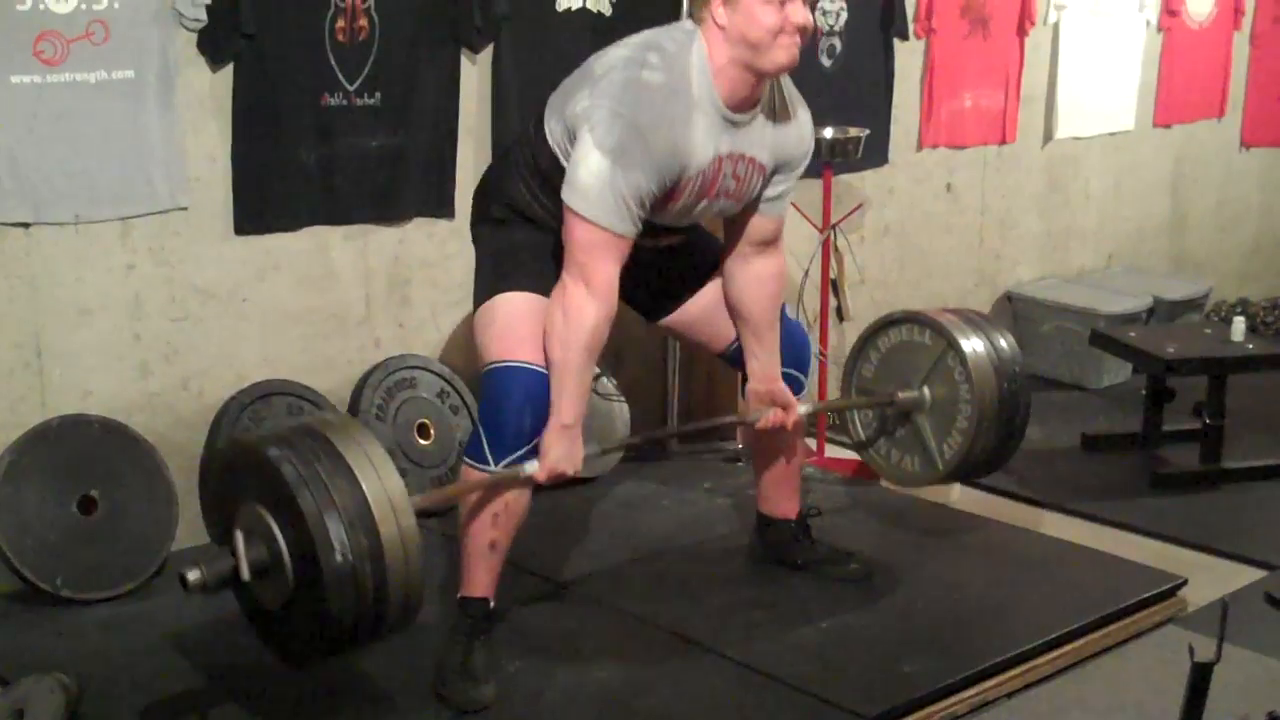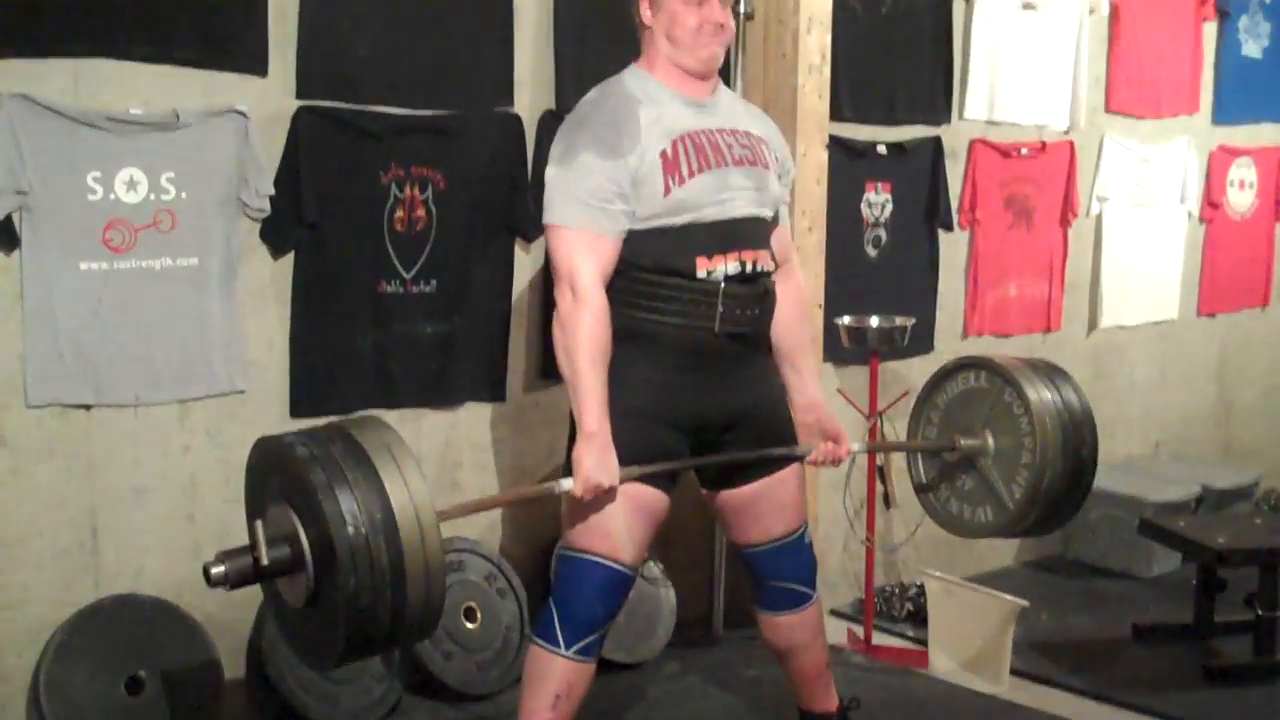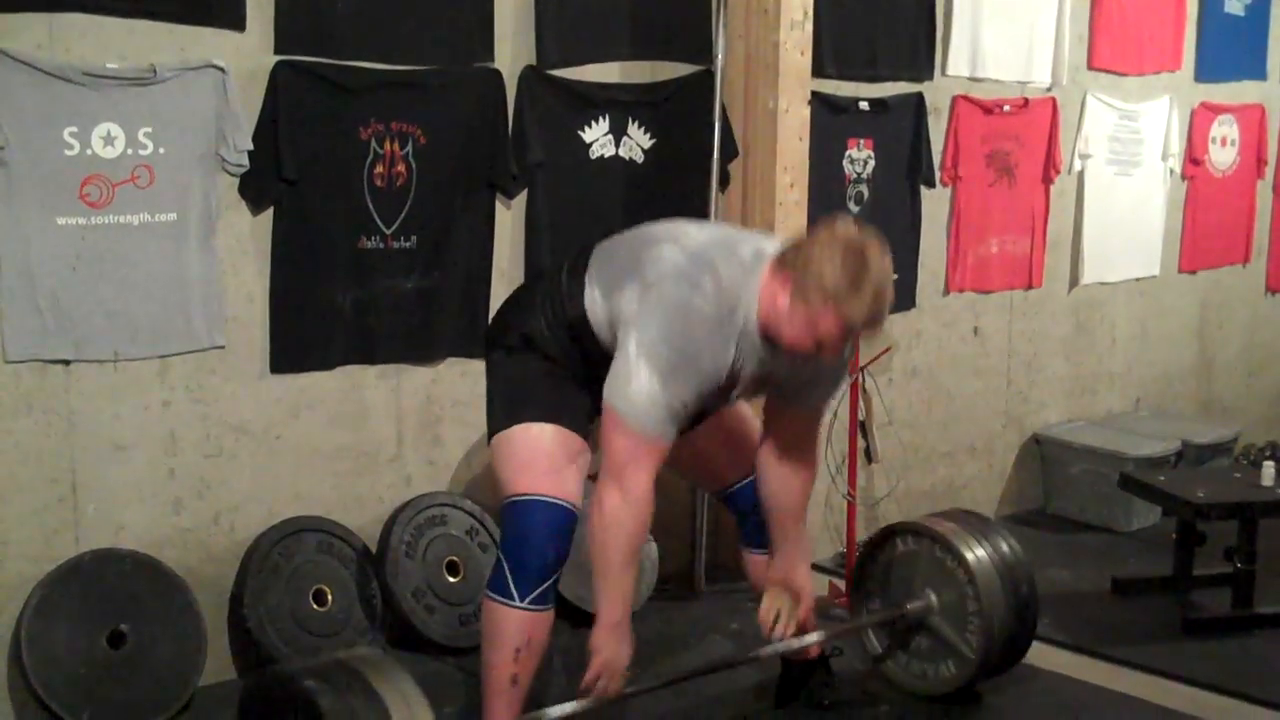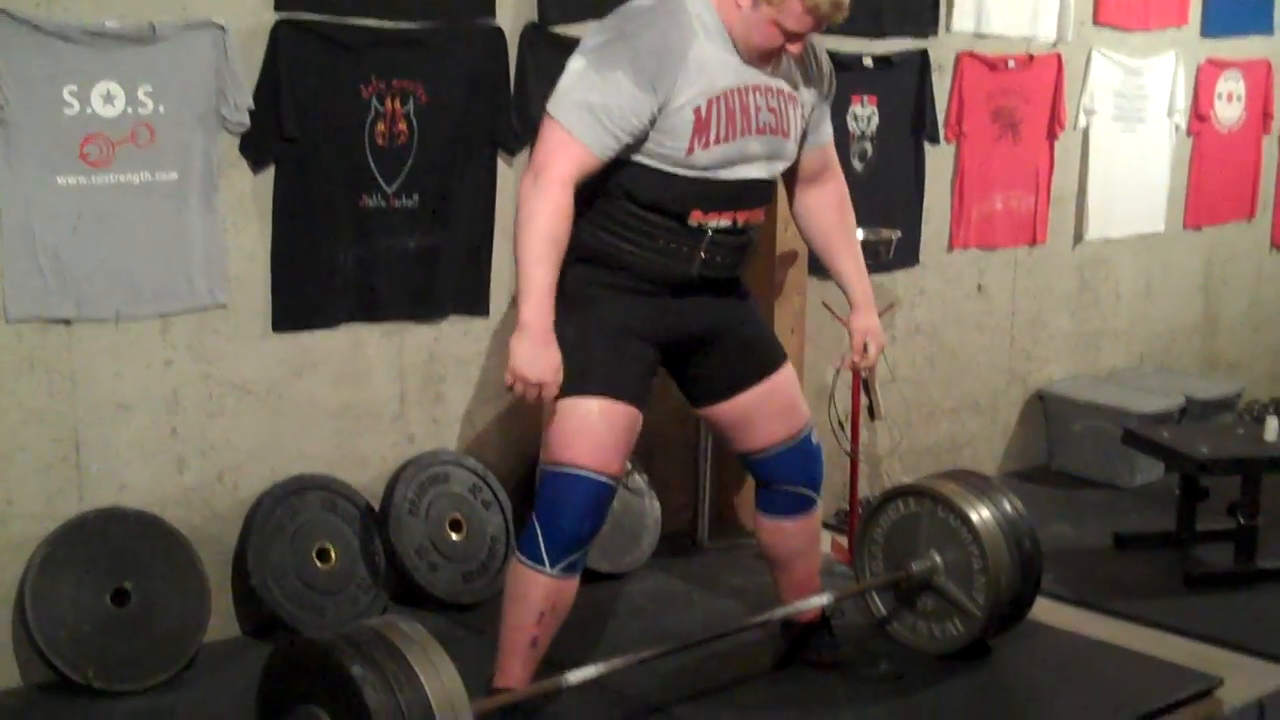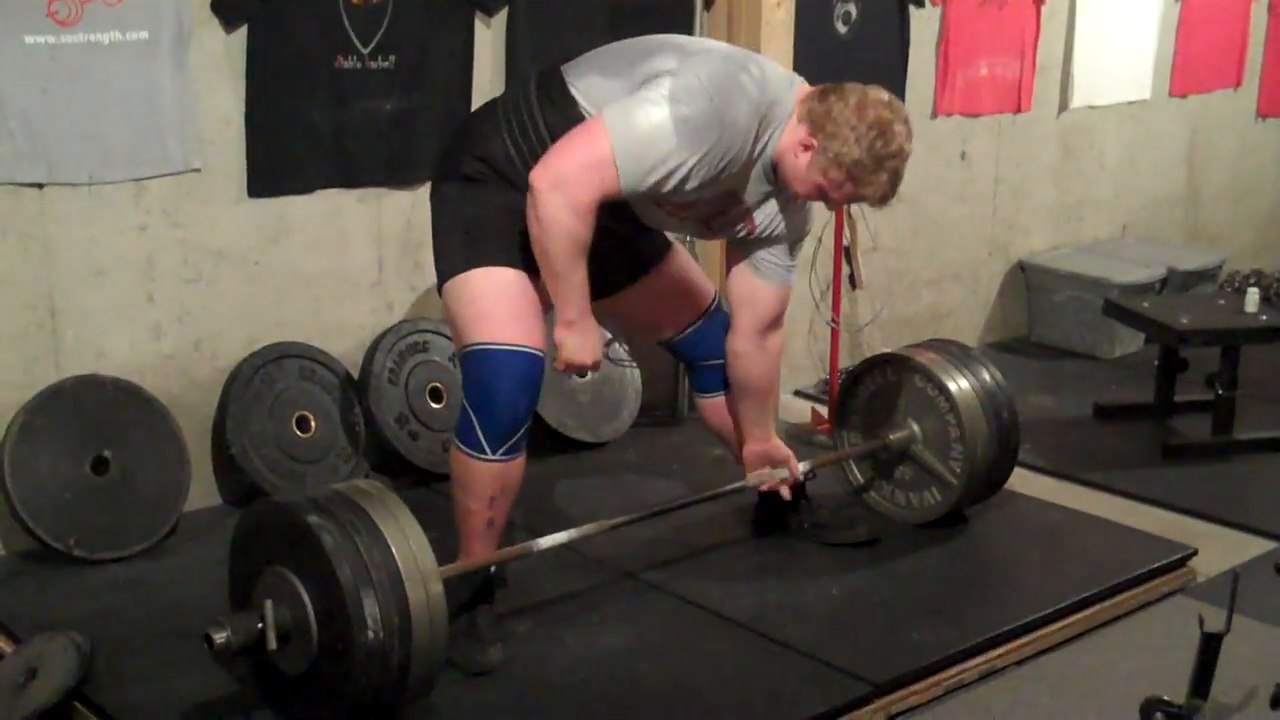
dt=1s
person 1, frame 1
left shoulder: (785, 122)
right shoulder: (643, 102)
left elbow: (757, 249)
right elbow: (588, 284)
left wrist: (764, 375)
right wrist: (565, 426)
left hip: (655, 229)
right hip: (533, 223)
left knee: (782, 351)
right knee: (520, 400)
left ankle: (784, 532)
right ankle: (471, 621)
person 1, frame 2
left shoulder: (757, 129)
right shoulder: (607, 122)
left elbow: (784, 273)
right elbow: (579, 291)
left wrist: (808, 400)
right wrist: (592, 433)
left hip: (745, 375)
right hip: (642, 378)
left knee: (787, 568)
right knee: (593, 587)
person 1, frame 3
left shoulder: (821, 322)
right shoulder: (688, 313)
left elbow: (790, 449)
right elbow: (625, 485)
left wrist: (793, 568)
right wrist: (613, 627)
right hip: (553, 348)
left knee: (764, 492)
right knee: (540, 529)
left ankle: (805, 672)
person 1, frame 4
left shoulder: (805, 63)
left elbow: (818, 182)
right elbow: (550, 176)
left wrist: (860, 296)
right wrist: (534, 326)
left hip: (715, 294)
right hip: (612, 291)
left knee: (793, 458)
right knee: (575, 495)
left ankle: (810, 636)
right ankle: (504, 701)
person 1, frame 5
left shoulder: (782, 202)
right shoulder: (720, 107)
left elbow: (754, 332)
right elbow: (559, 183)
left wrist: (759, 440)
right wrist: (575, 321)
left hip: (600, 204)
right hip: (500, 179)
left knee: (710, 335)
right knee: (505, 381)
left ankle: (781, 503)
right ankle: (471, 591)
